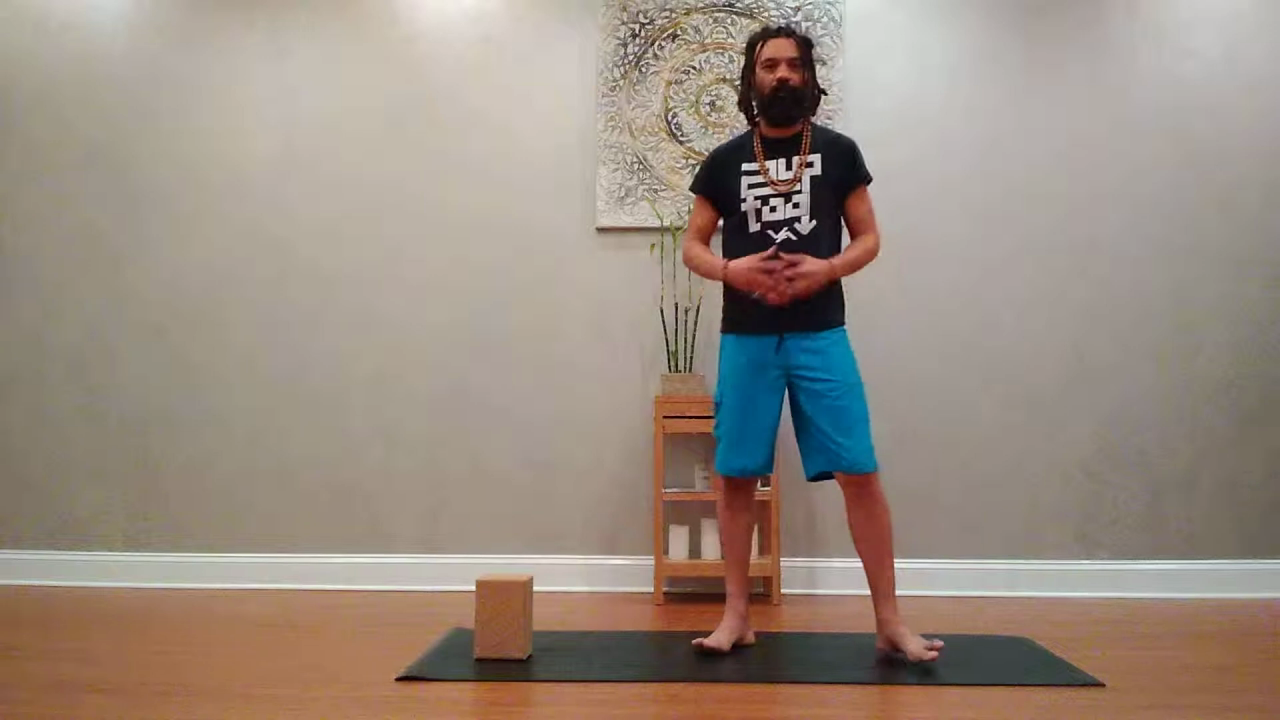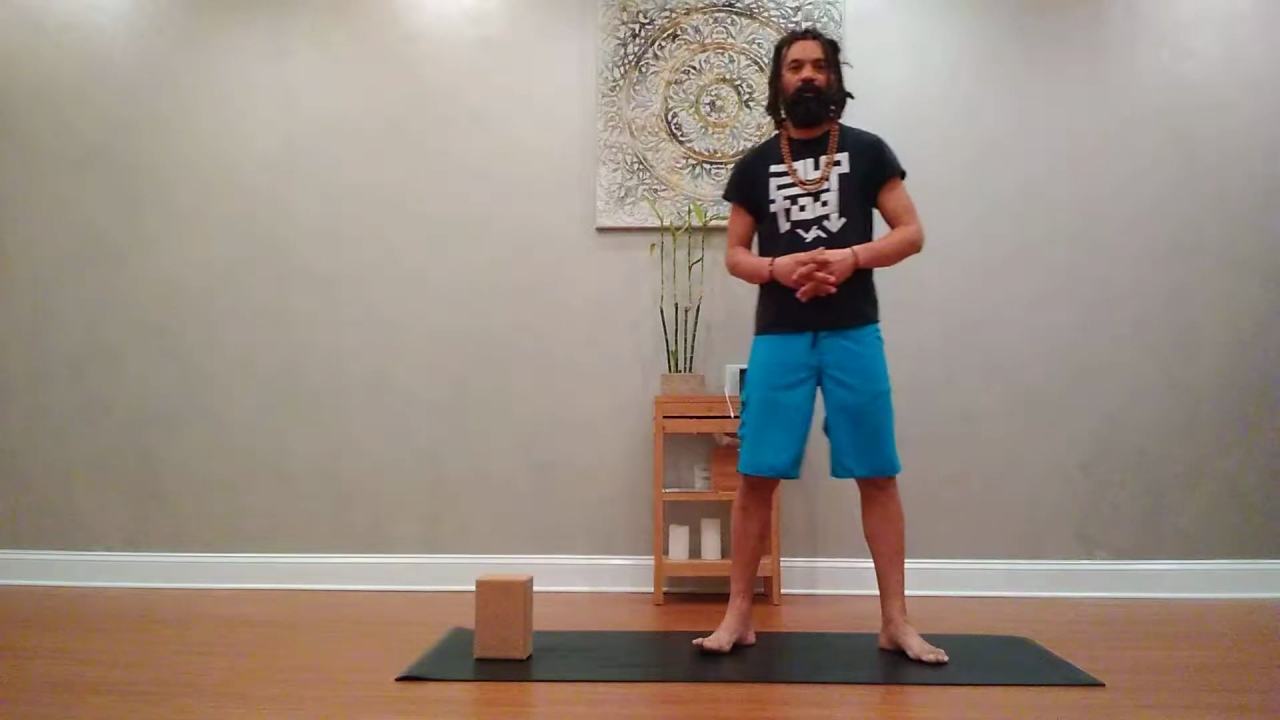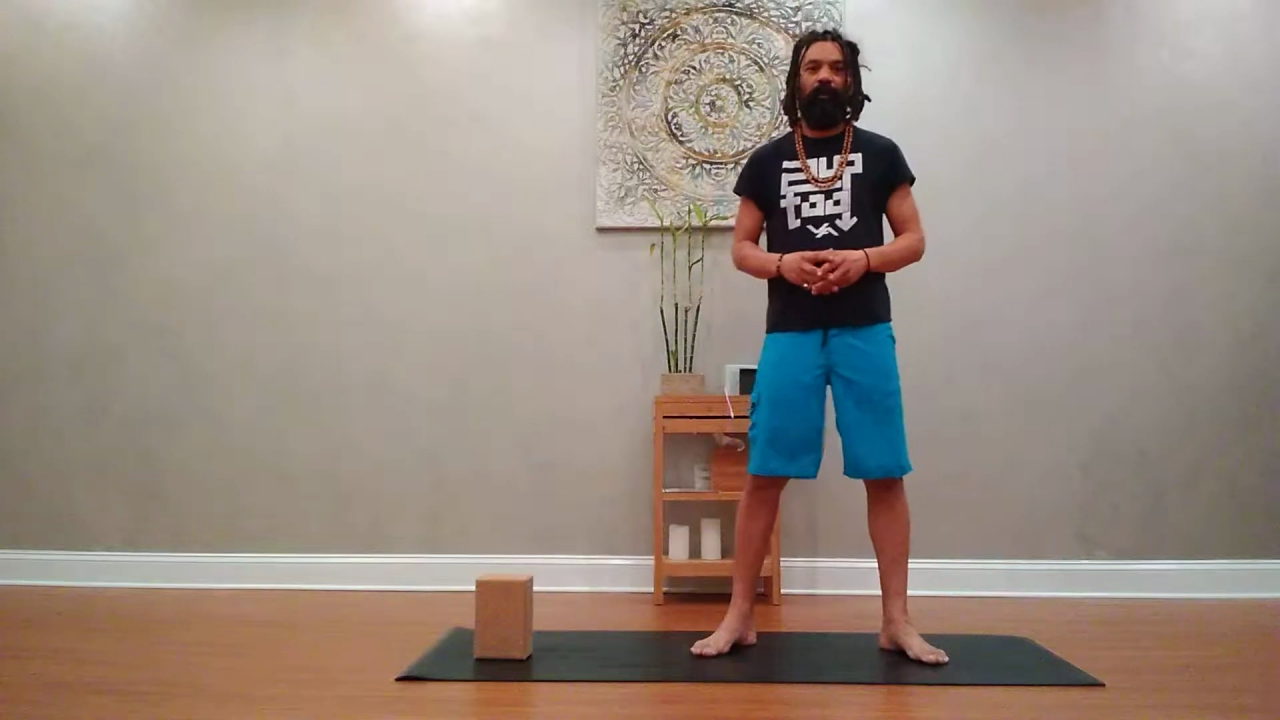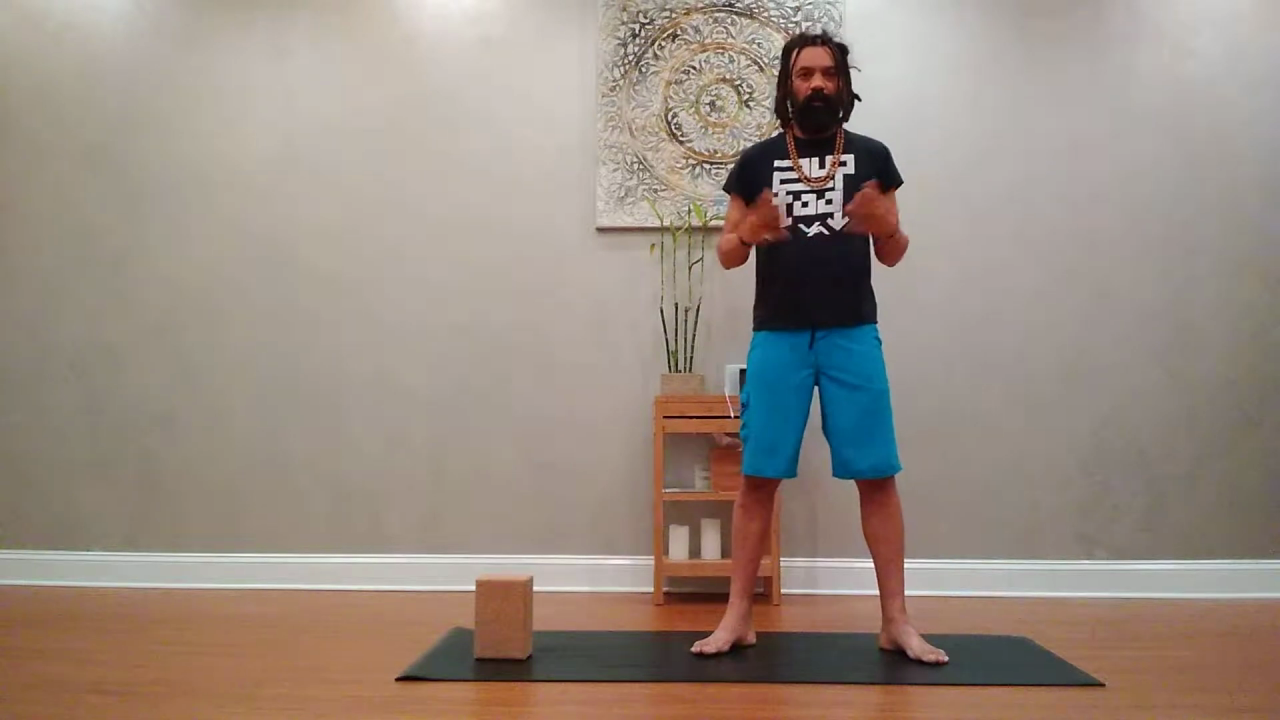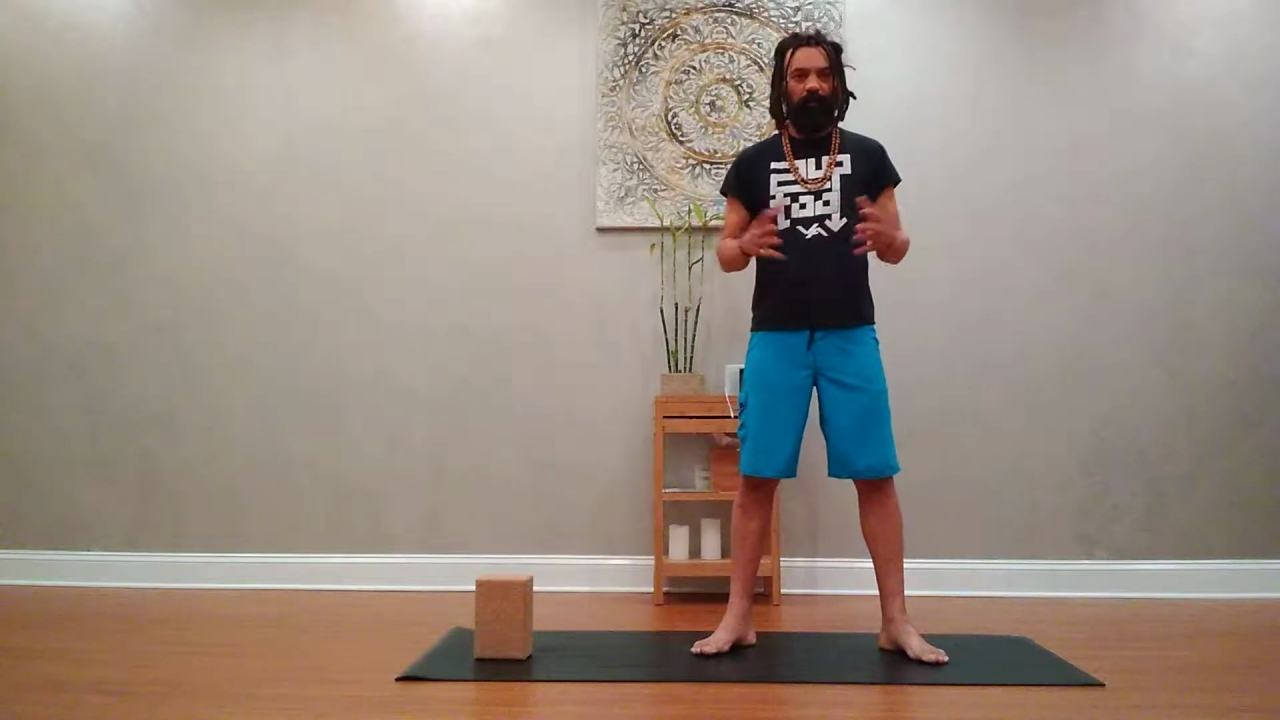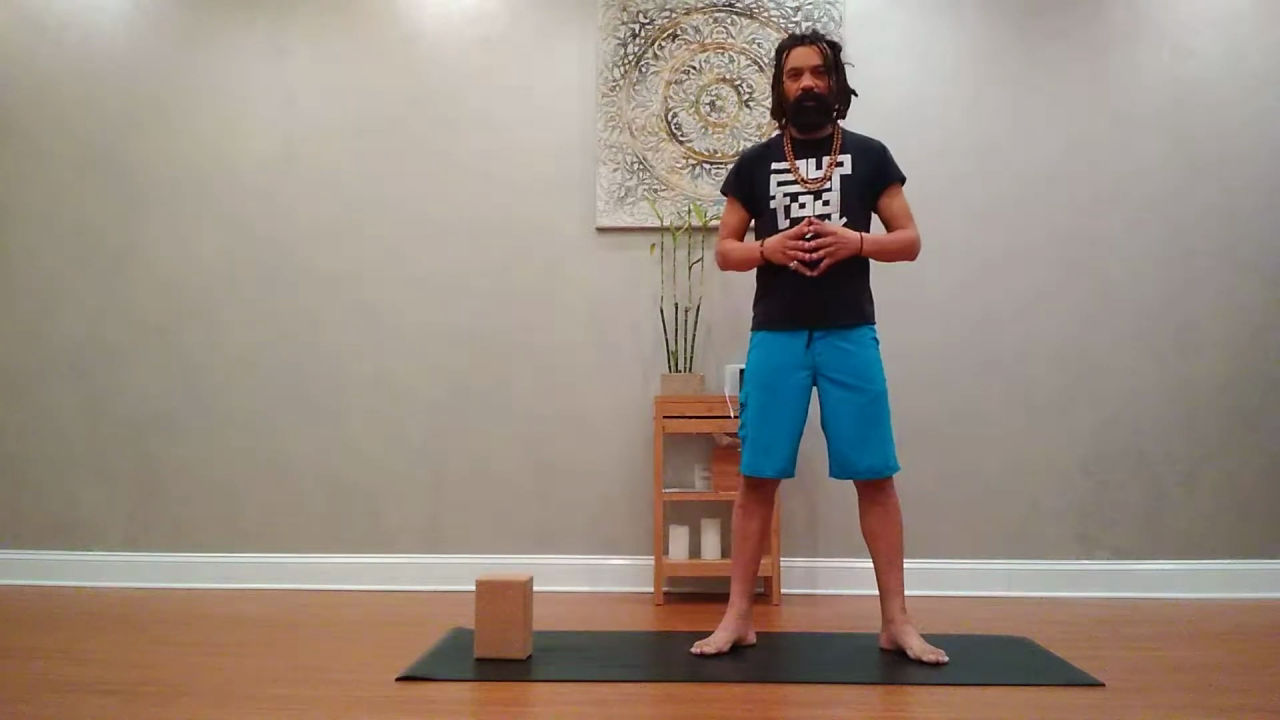
dt=0.4s
person 1, frame 1
left shoulder: (839, 151)
right shoulder: (725, 160)
left elbow: (868, 236)
right elbow: (692, 244)
left wrist: (828, 268)
right wrist: (729, 269)
left hip: (821, 336)
right hip: (747, 339)
left knee: (860, 473)
right knee: (737, 477)
left ankle: (889, 621)
right ankle: (736, 616)
person 1, frame 2
left shoulder: (867, 150)
right shoulder: (755, 165)
left elbow: (910, 233)
right elbow: (734, 253)
left wrist: (850, 257)
right wrist: (777, 267)
left hip: (854, 334)
right hip: (779, 338)
left knee: (877, 476)
right knee: (757, 477)
left ankle: (895, 621)
right ankle: (739, 615)
person 1, frame 3
left shoulder: (881, 154)
right shoulder: (767, 161)
left elbow: (914, 240)
right elbow: (741, 248)
left wrist: (865, 259)
right wrist: (784, 264)
left hip: (865, 334)
right hip: (789, 336)
left knee: (885, 477)
right knee: (765, 476)
left ankle: (896, 620)
right ankle: (739, 615)
person 1, frame 4
left shoulder: (871, 156)
right shoulder: (757, 160)
left elbow: (895, 251)
right elbow: (725, 251)
left wrist: (881, 227)
right wrist: (750, 233)
left hip: (853, 334)
right hip: (777, 336)
left knee: (877, 475)
right knee: (759, 477)
left ankle: (896, 619)
right ankle: (738, 615)
person 1, frame 5
left shoulder: (867, 155)
right shoulder: (753, 162)
left elbow: (895, 250)
right elbow: (726, 256)
left wrist: (886, 236)
right wrist: (747, 245)
left hip: (851, 336)
right hip: (775, 338)
left knee: (875, 476)
right knee: (757, 478)
left ankle: (896, 620)
right ankle: (738, 616)
person 1, frame 6
left shoulder: (869, 155)
right shoulder: (755, 162)
left elbow: (909, 241)
right elbow: (724, 250)
left wrist: (854, 241)
right wrist: (769, 248)
left hip: (851, 336)
right hip: (775, 337)
left knee: (874, 476)
right knee: (758, 477)
left ankle: (896, 620)
right ankle: (738, 616)
